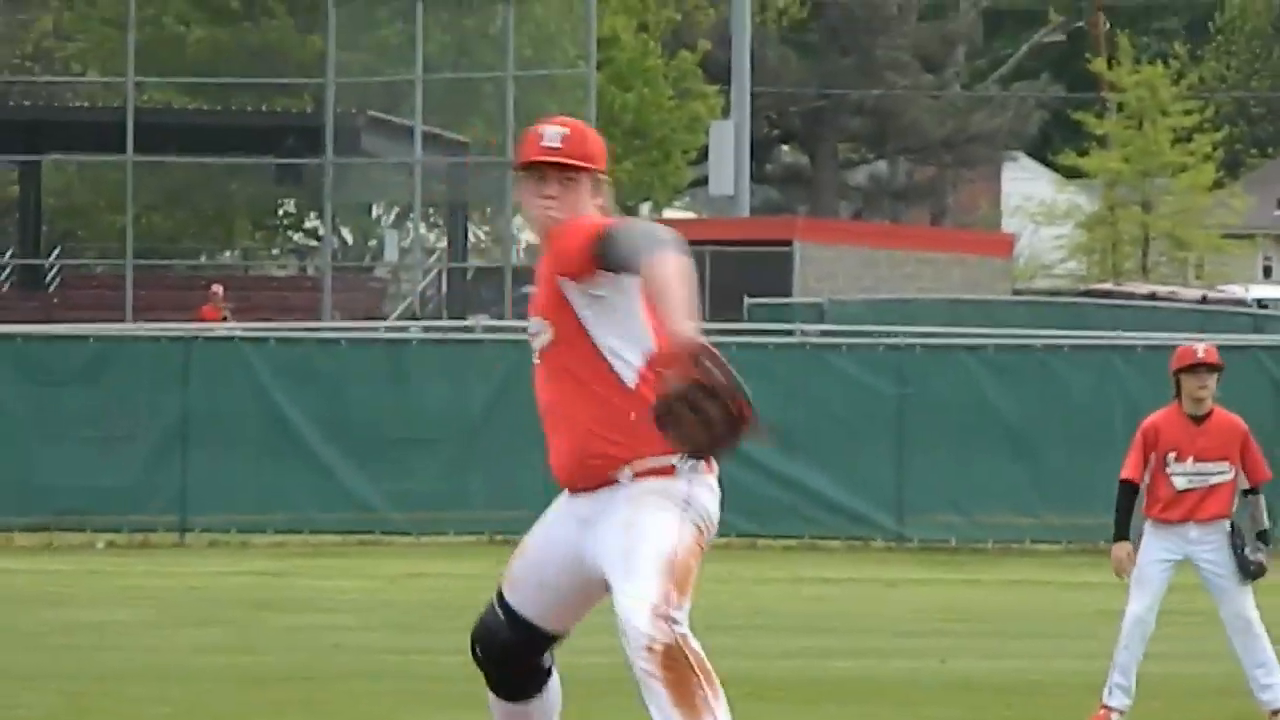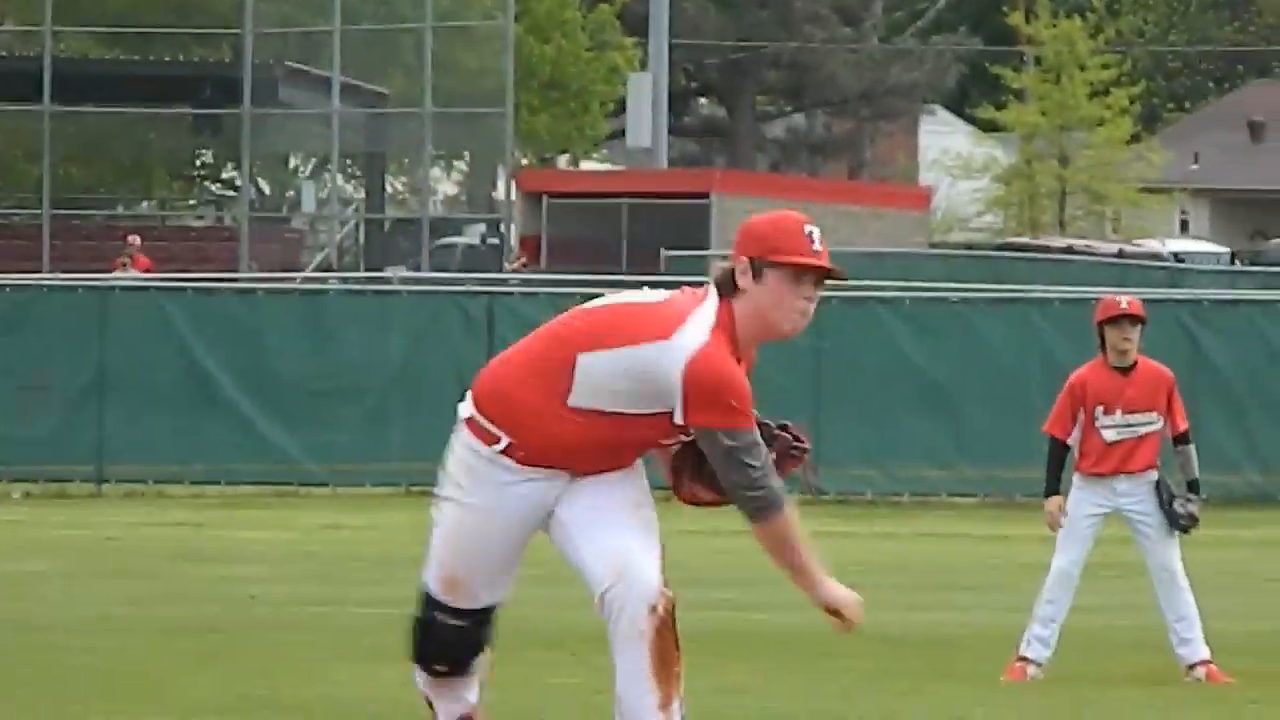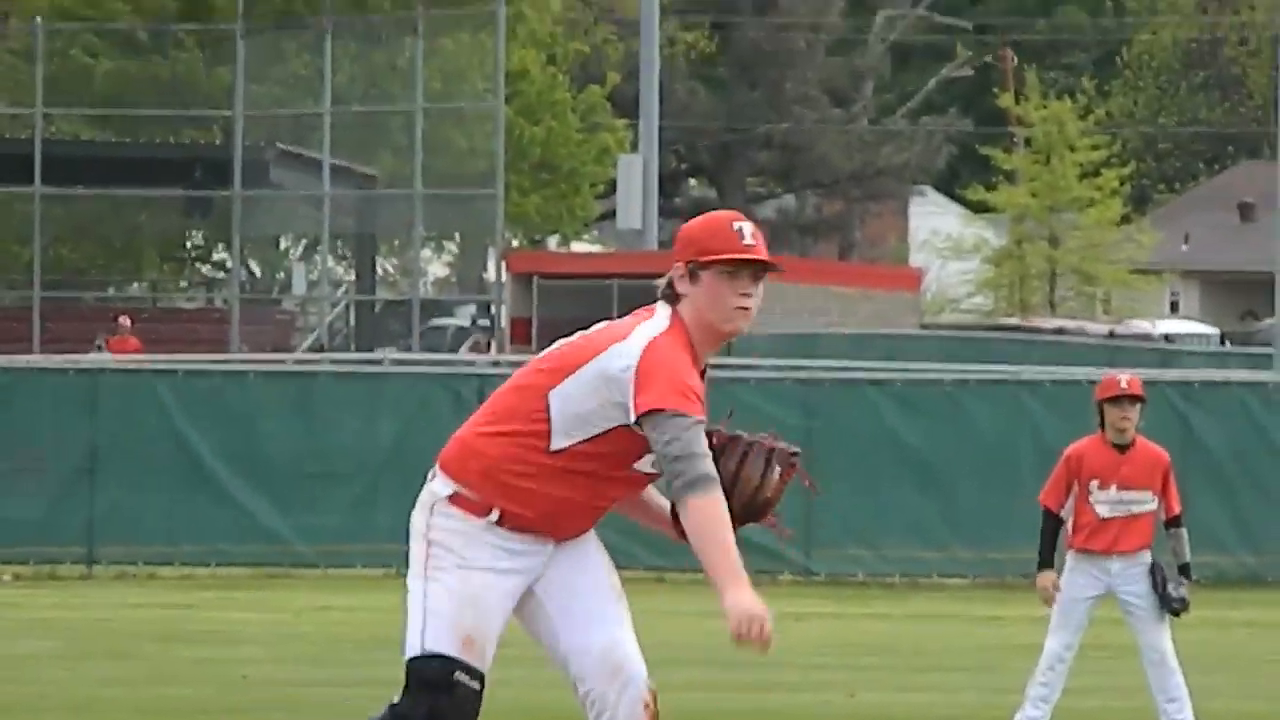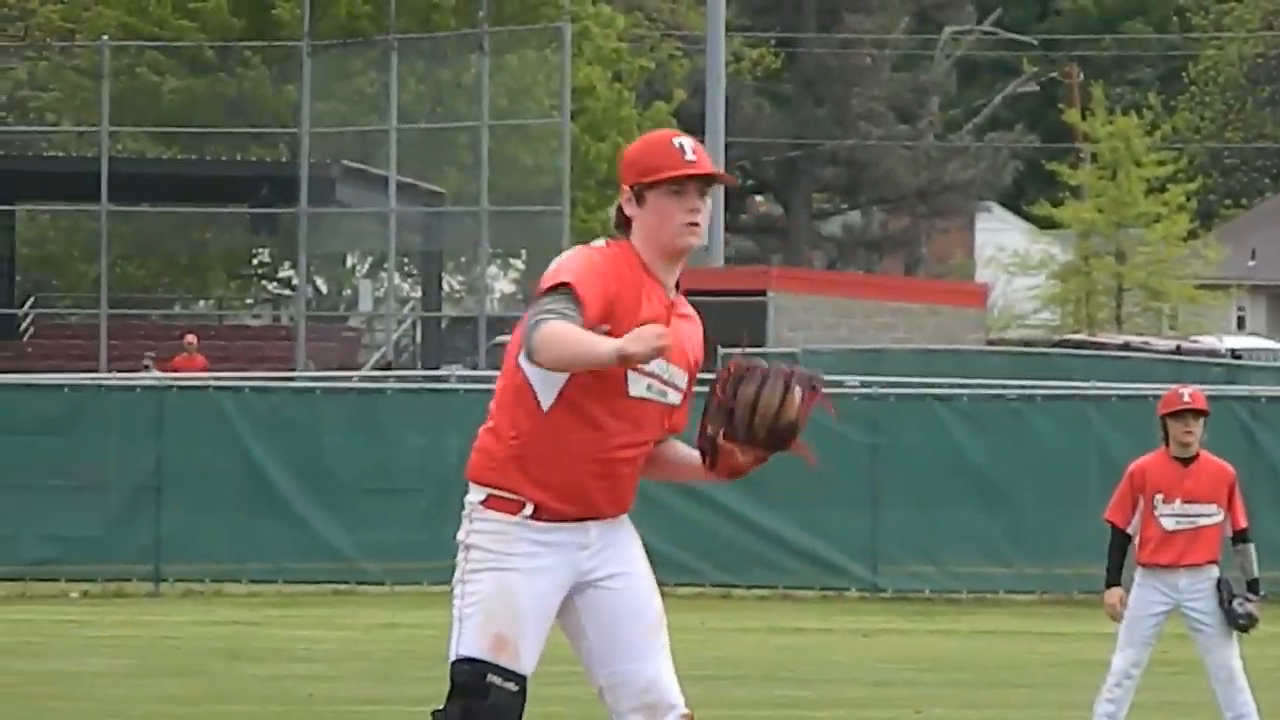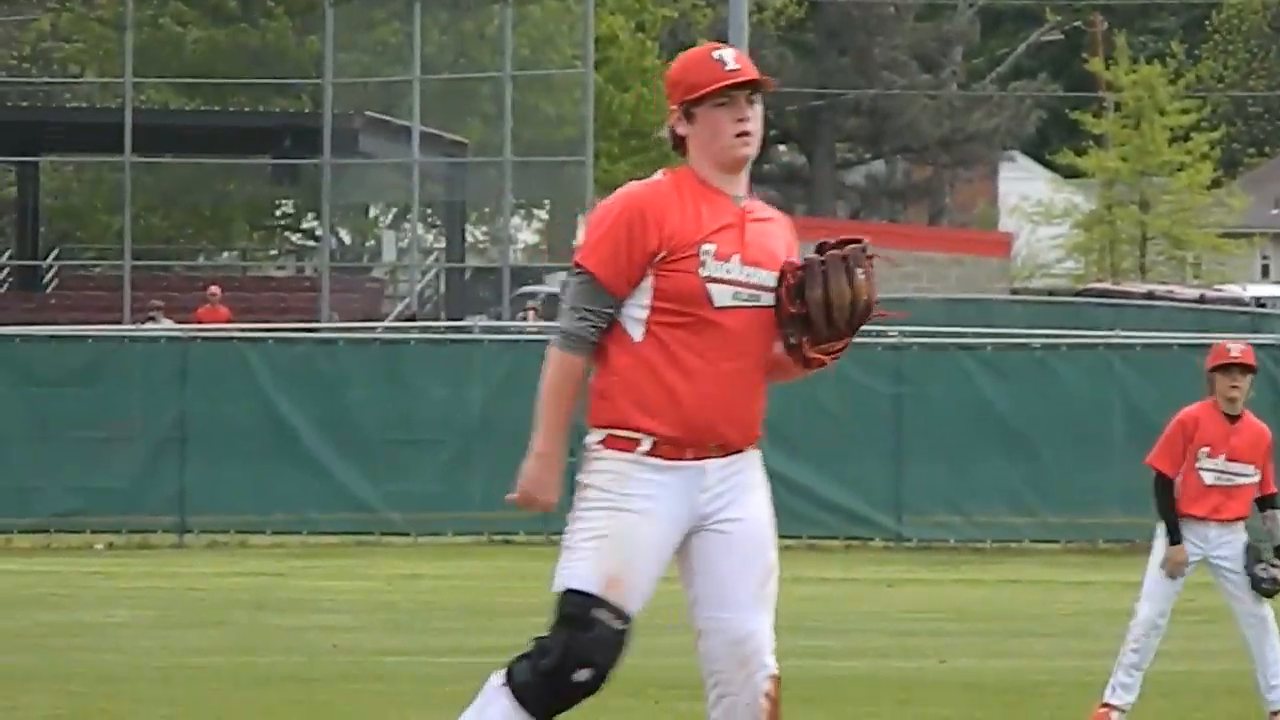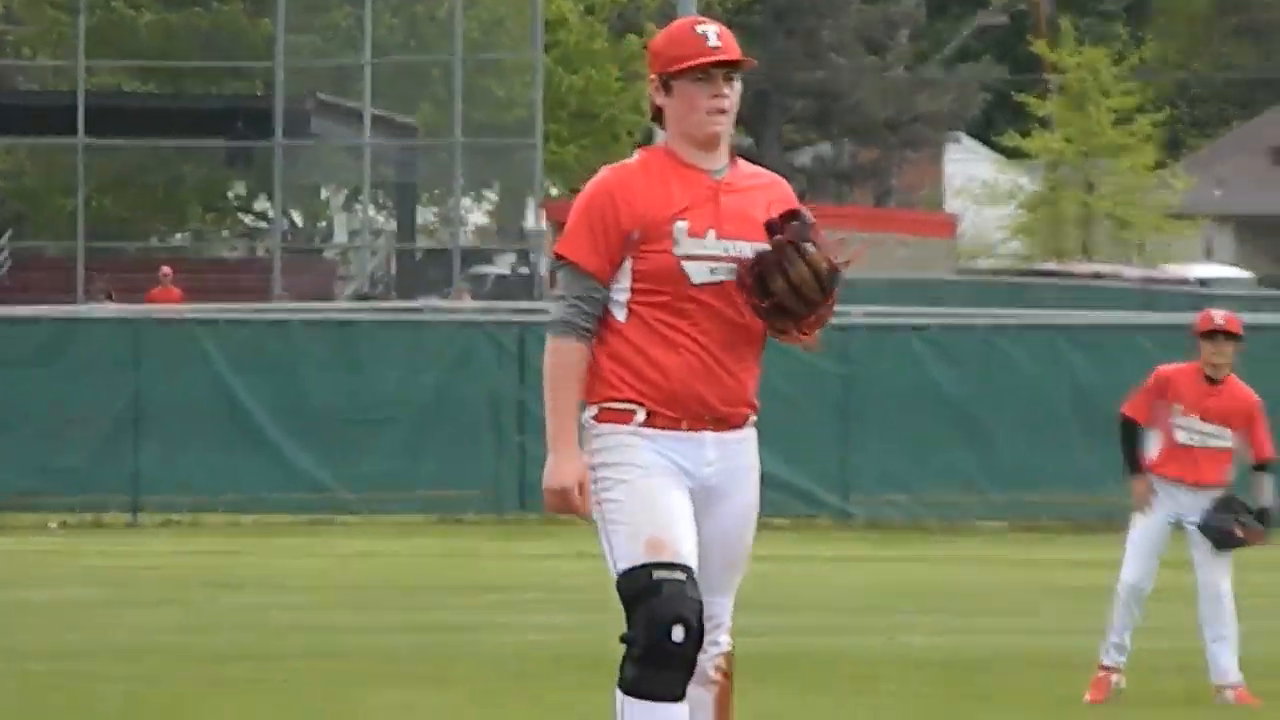
dt=0.4s
person 1, frame 1
left shoulder: (575, 238)
right shoulder: (554, 270)
left elbow: (651, 242)
left wrist: (680, 337)
left hip: (658, 495)
right hip: (584, 505)
left knee: (652, 627)
right knee: (502, 644)
person 1, frame 2
left shoulder: (716, 318)
right shoulder: (711, 365)
right elbow: (756, 493)
left hip: (600, 464)
right hip: (498, 454)
left knee: (641, 598)
right knee: (452, 625)
person 1, frame 3
left shoulder: (672, 355)
right shoulder: (661, 353)
right elbow: (689, 476)
left wrist: (679, 524)
right wrist: (734, 587)
left hip: (561, 538)
right hip: (474, 523)
person 1, frame 4
left shoulder: (687, 327)
right shoulder: (592, 269)
right elbow: (547, 338)
left wrist: (712, 464)
right wrist: (614, 349)
left hip: (607, 534)
right hip: (516, 528)
person 1, frame 5
left shoulder: (776, 232)
right shoulder: (641, 209)
right elbow: (575, 337)
right wrist: (543, 460)
left hip: (735, 474)
right hip: (636, 468)
left knee: (745, 663)
right knee: (578, 651)
person 1, frame 6
left shoulder: (774, 197)
right shoulder: (616, 192)
right elbow: (569, 327)
right wrist: (564, 448)
left hip: (733, 445)
right hip: (638, 441)
left knee: (710, 640)
right knee: (665, 623)
person 2, frame 1
left shoulder: (1234, 428)
right shoulder: (1154, 427)
right elbow: (1130, 482)
right wrist: (1121, 538)
left hip: (1214, 535)
right hip: (1161, 535)
left knee: (1245, 618)
right knee: (1137, 618)
person 2, frame 2
left shoulder: (1161, 378)
right shoulder: (1081, 380)
left elbow: (1181, 436)
right elbow: (1060, 437)
left wrist: (1192, 488)
right wrist: (1052, 493)
left hip: (1143, 486)
right hip: (1089, 487)
left knee: (1170, 572)
right knee: (1063, 571)
left ankle: (1198, 660)
right ankle: (1030, 657)
person 2, frame 3
left shoulder: (1158, 459)
right shoulder: (1077, 455)
left elbow: (1173, 518)
right elbow: (1053, 512)
left wrist: (1184, 572)
right wrist: (1045, 567)
left hip: (1136, 567)
right hip: (1083, 566)
left knee: (1161, 653)
right knee: (1057, 651)
person 2, frame 4
left shoulder: (1223, 473)
right shoulder: (1142, 471)
left elbow: (1241, 533)
right elbow: (1121, 530)
left wrist: (1253, 588)
right wrist: (1112, 585)
left hip: (1204, 581)
right hip: (1151, 581)
left knee: (1228, 669)
right knee: (1125, 668)
person 2, frame 5
right shoulder: (1191, 420)
right elbow: (1163, 481)
right wrist: (1174, 540)
left hip: (1232, 534)
right hip: (1182, 531)
right knee: (1148, 619)
person 2, frame 6
left shoulder: (1245, 400)
right shoulder: (1166, 378)
left elbow: (1263, 460)
right elbow: (1129, 422)
left wrist: (1262, 513)
right wrist: (1138, 473)
left hip: (1207, 500)
right hip: (1158, 492)
left knee: (1216, 589)
right knee: (1133, 582)
left ankle: (1227, 681)
right ankle: (1110, 667)
